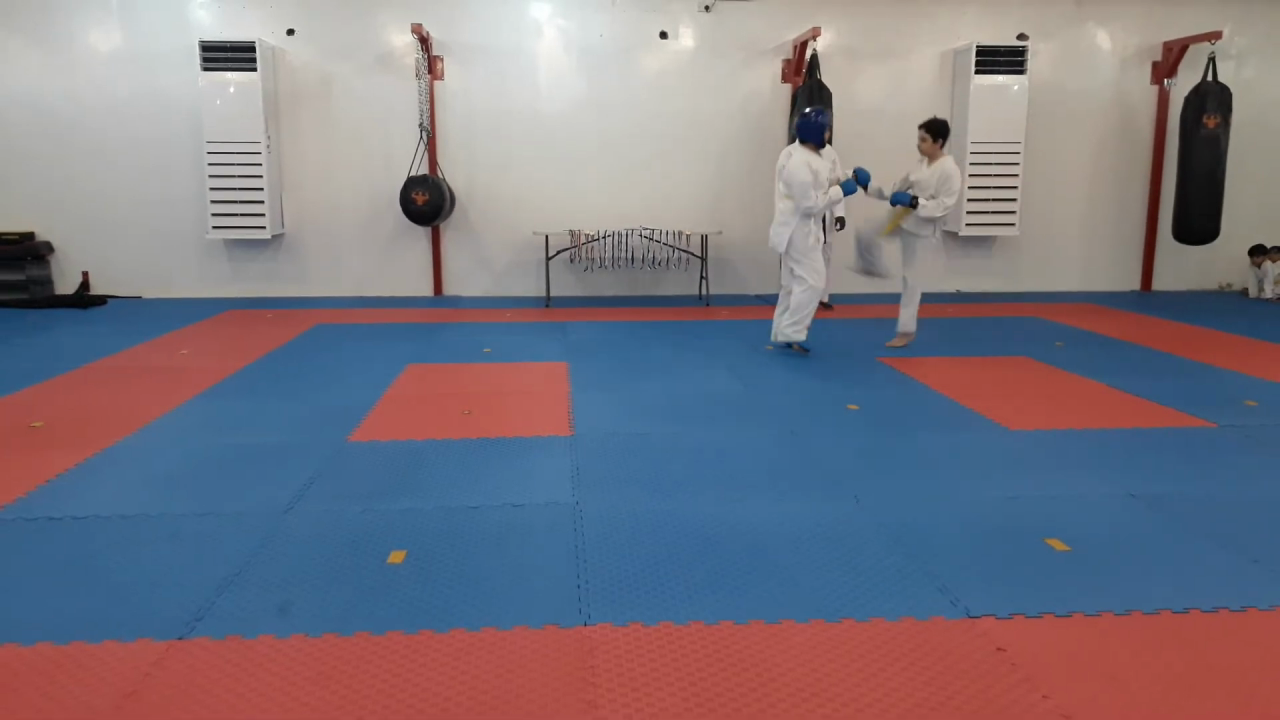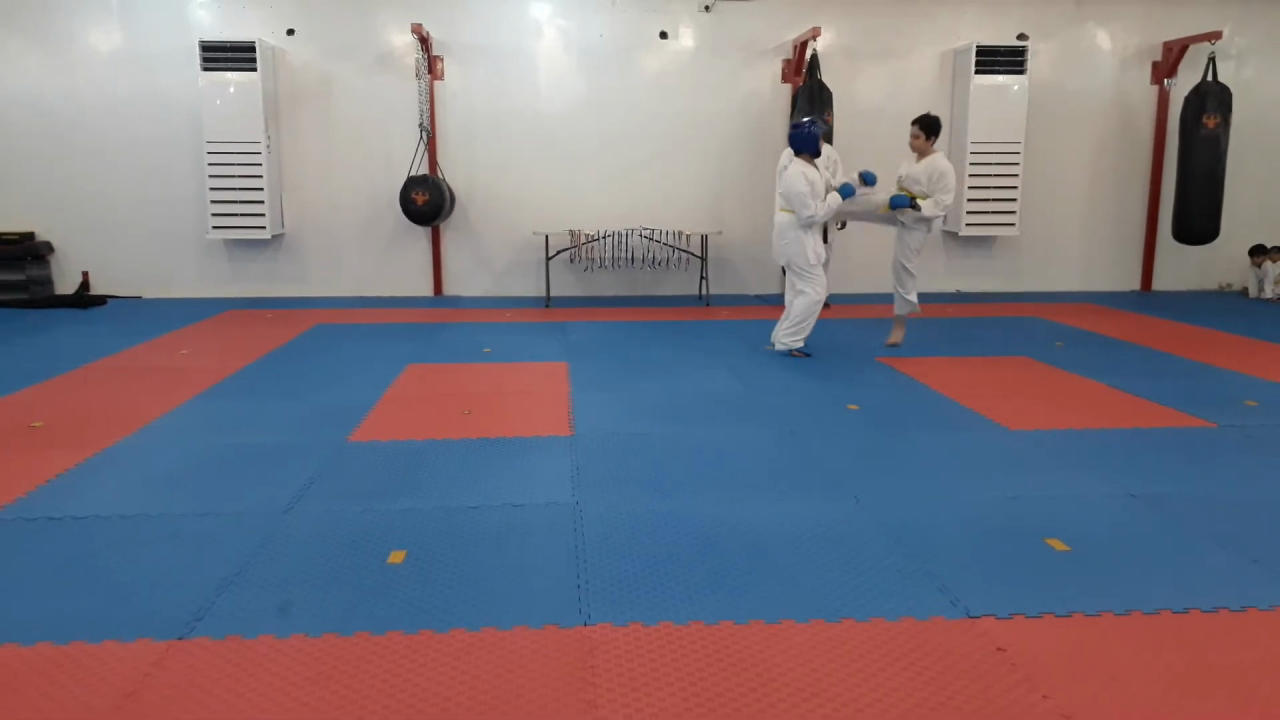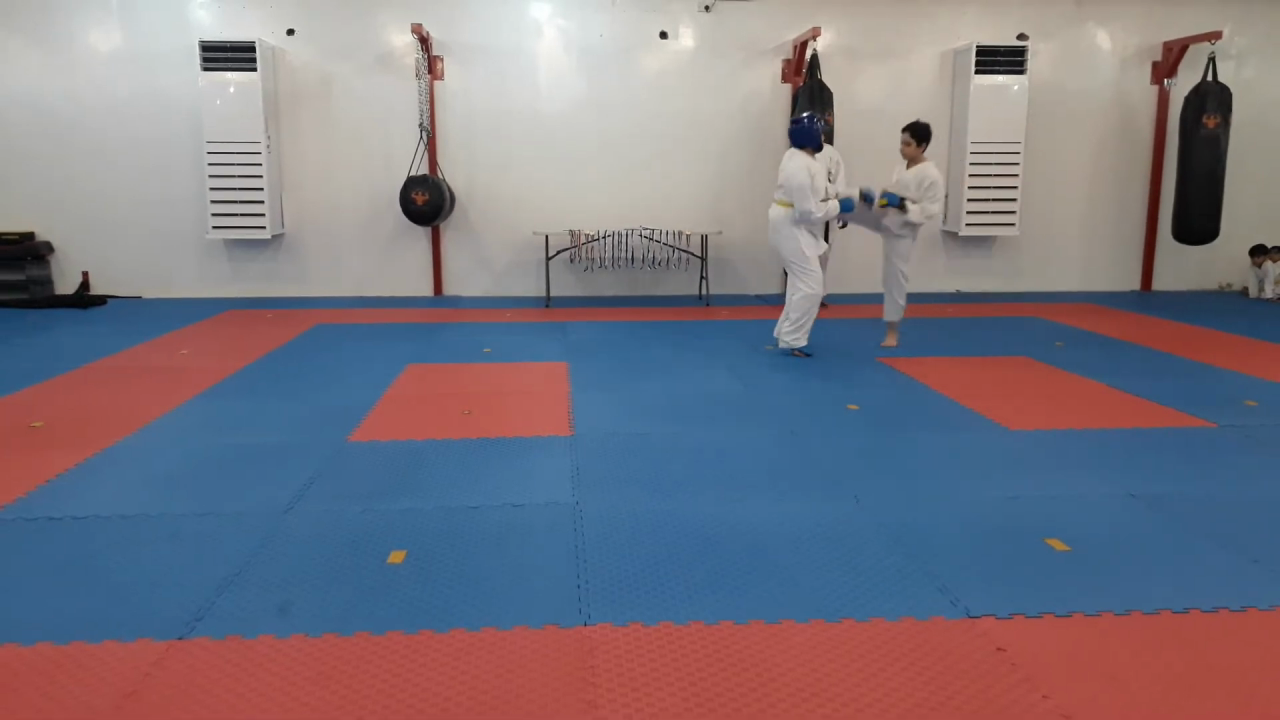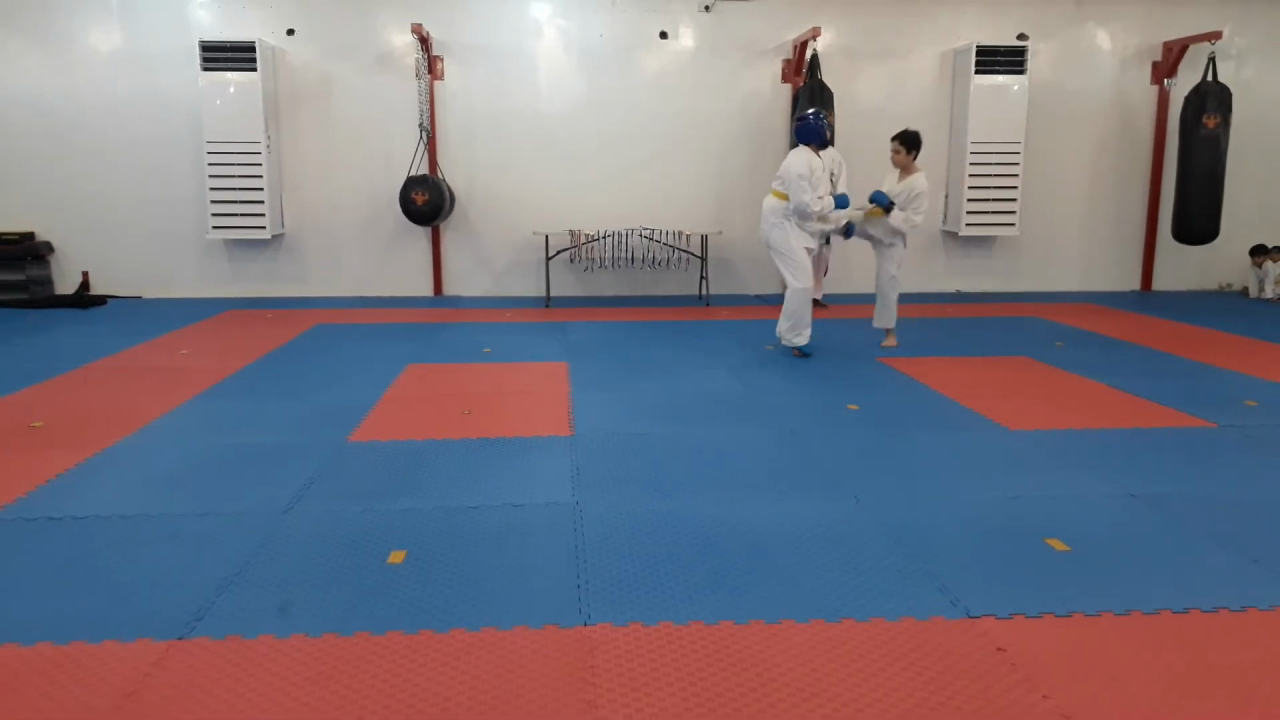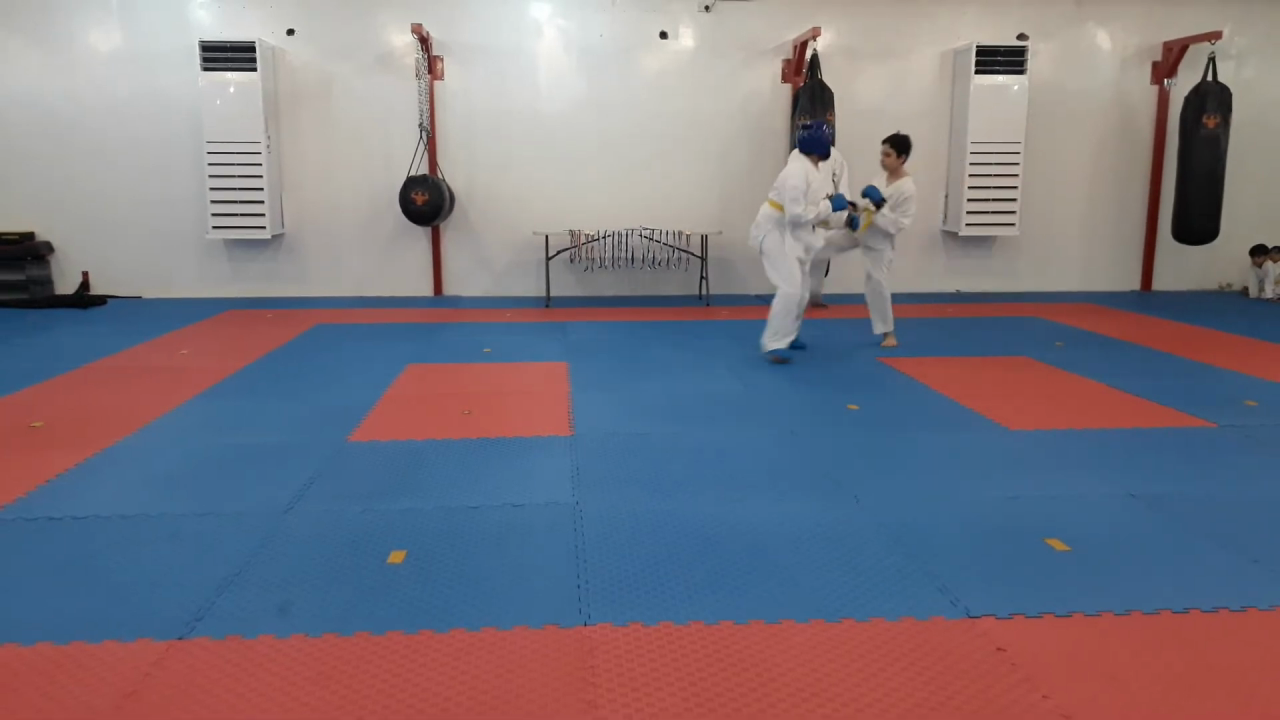
dt=0.1s
person 1, frame 1
left shoulder: (815, 157)
right shoulder: (800, 163)
left elbow: (825, 187)
right elbow: (809, 205)
left wrist: (846, 184)
right wrist: (840, 191)
left hip: (802, 227)
right hip: (796, 228)
left knee: (795, 281)
right knee: (813, 279)
left ankle: (784, 330)
right ankle: (790, 332)
person 1, frame 2
left shoulder: (810, 168)
right shoulder: (796, 175)
left elbow: (825, 192)
right elbow: (810, 214)
right wrist: (838, 197)
left hip: (803, 237)
right hip: (796, 238)
left knee: (801, 290)
right knee: (814, 291)
left ankle: (784, 337)
right ankle: (787, 341)
person 1, frame 3
left shoulder: (810, 163)
right shoulder: (798, 167)
left elbow: (815, 202)
right elbow: (808, 211)
right wrist: (839, 206)
left hip: (801, 231)
right hip: (792, 231)
left knee: (804, 285)
right knee: (810, 287)
left ankle: (787, 334)
right ankle: (791, 340)
person 1, frame 4
left shoulder: (814, 160)
right shoulder: (799, 162)
left elbow: (815, 199)
right elbow: (803, 205)
left wrist: (839, 223)
right wrist: (833, 203)
left hip: (797, 225)
right hip: (782, 223)
left knee: (801, 280)
right knee: (800, 281)
left ankle: (789, 332)
right ankle: (794, 337)
person 1, frame 5
left shoulder: (816, 172)
right shoulder: (796, 172)
left elbow: (814, 210)
right elbow: (797, 213)
left wrist: (840, 214)
right wrist: (830, 206)
left hip: (794, 233)
right hip: (776, 230)
left knee: (801, 287)
right knee: (790, 287)
left ankle: (786, 335)
right ankle: (772, 344)
person 2, frame 1
left shoulder: (949, 170)
right shoulder: (919, 165)
left elbow: (944, 206)
right elbow: (896, 191)
left wrist: (914, 202)
right wrist: (870, 187)
left hip: (926, 230)
right hip: (907, 220)
left knee: (913, 281)
right knee: (865, 237)
left ankle: (906, 331)
person 2, frame 2
left shoulder: (941, 167)
right shoulder: (909, 162)
left elbow: (943, 203)
left wrist: (914, 204)
left hip: (916, 224)
right hip: (897, 212)
left knee: (903, 272)
left ankle: (900, 323)
person 2, frame 3
left shoulder: (931, 176)
right shoulder: (902, 166)
left elbow: (930, 211)
left wrist: (903, 205)
right wrist: (877, 198)
left hip: (902, 229)
right hip: (883, 216)
left knee: (895, 278)
left ankle: (892, 329)
person 2, frame 4
left shoulder: (919, 186)
right shoulder: (894, 173)
left elbow: (911, 221)
left wrist: (889, 208)
right wrist: (867, 209)
left hip: (891, 238)
right hip: (871, 225)
left knee: (887, 285)
left ankle: (889, 332)
person 2, frame 5
left shoulder: (907, 189)
right shoulder: (881, 176)
left elbow: (897, 225)
left wrist: (879, 205)
right wrist: (856, 211)
left hip: (881, 240)
right hip: (861, 229)
left knee: (877, 287)
left ankle: (887, 332)
